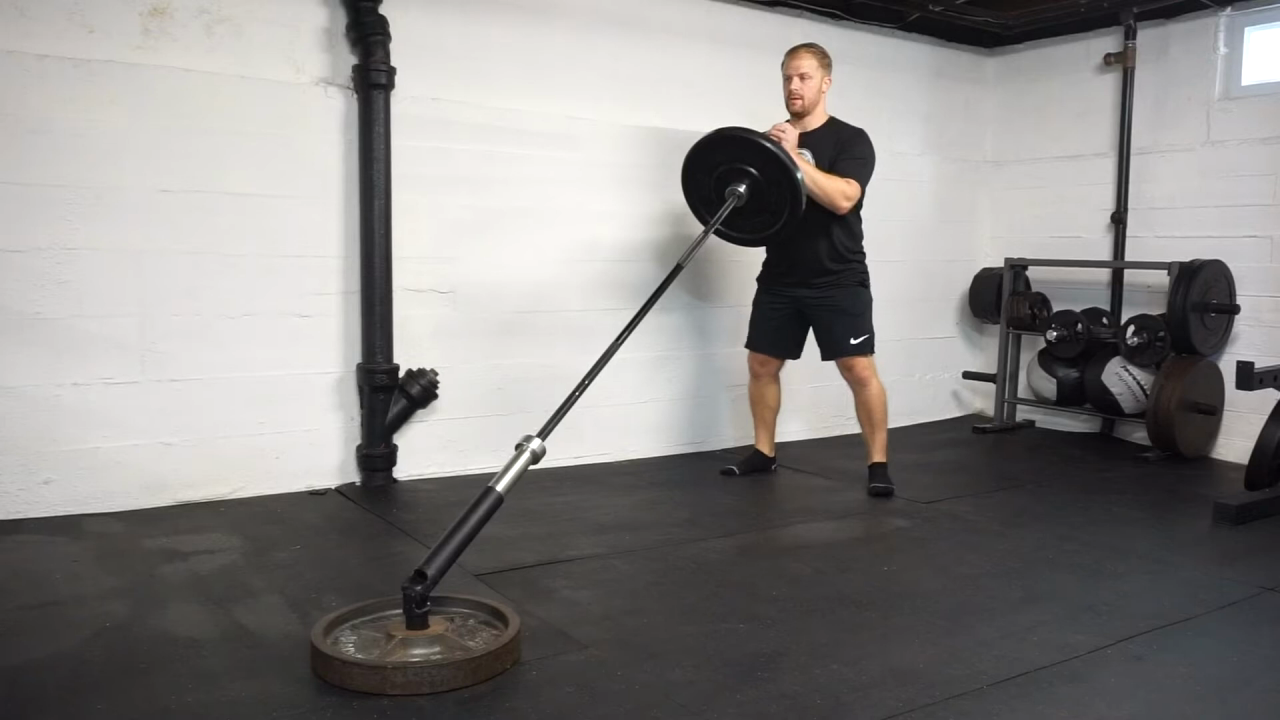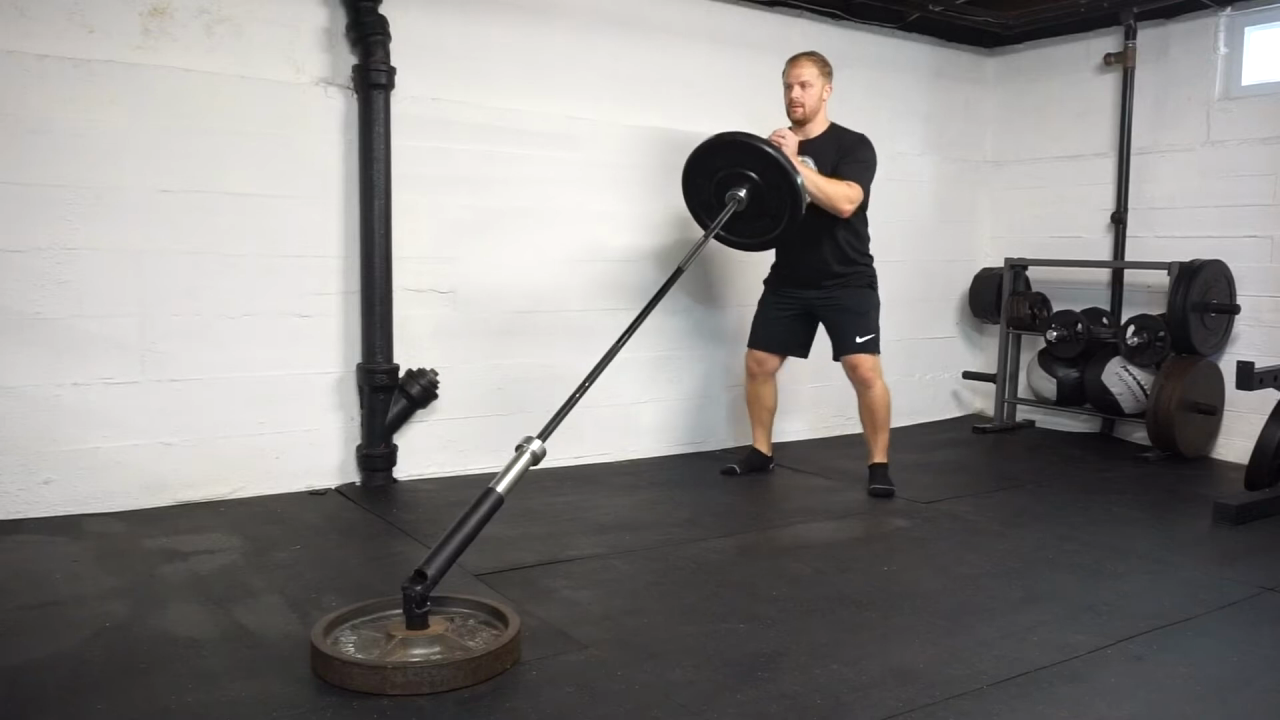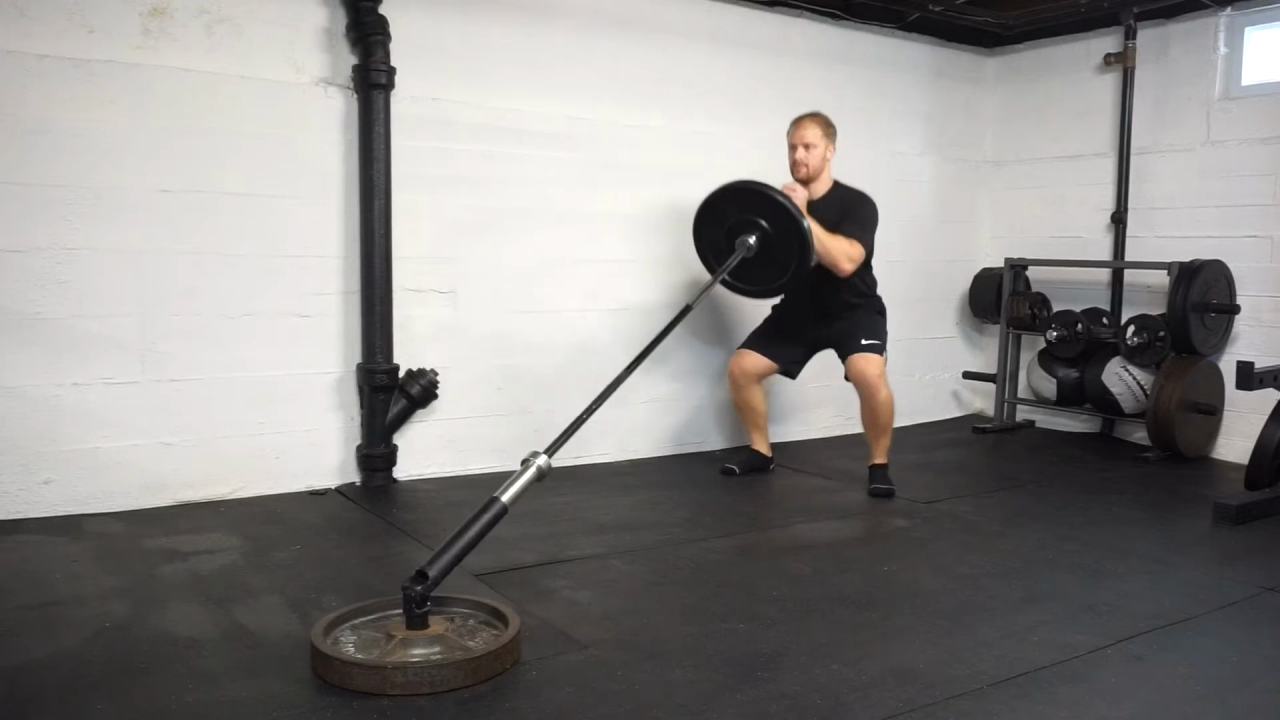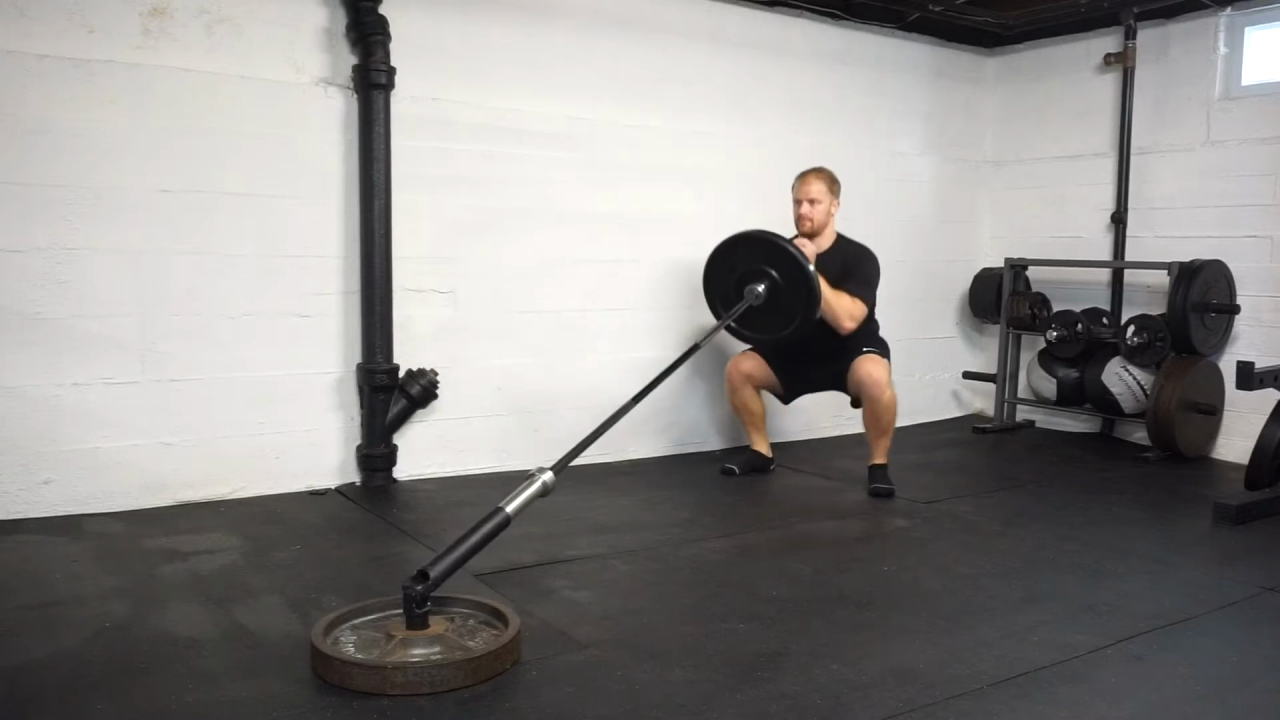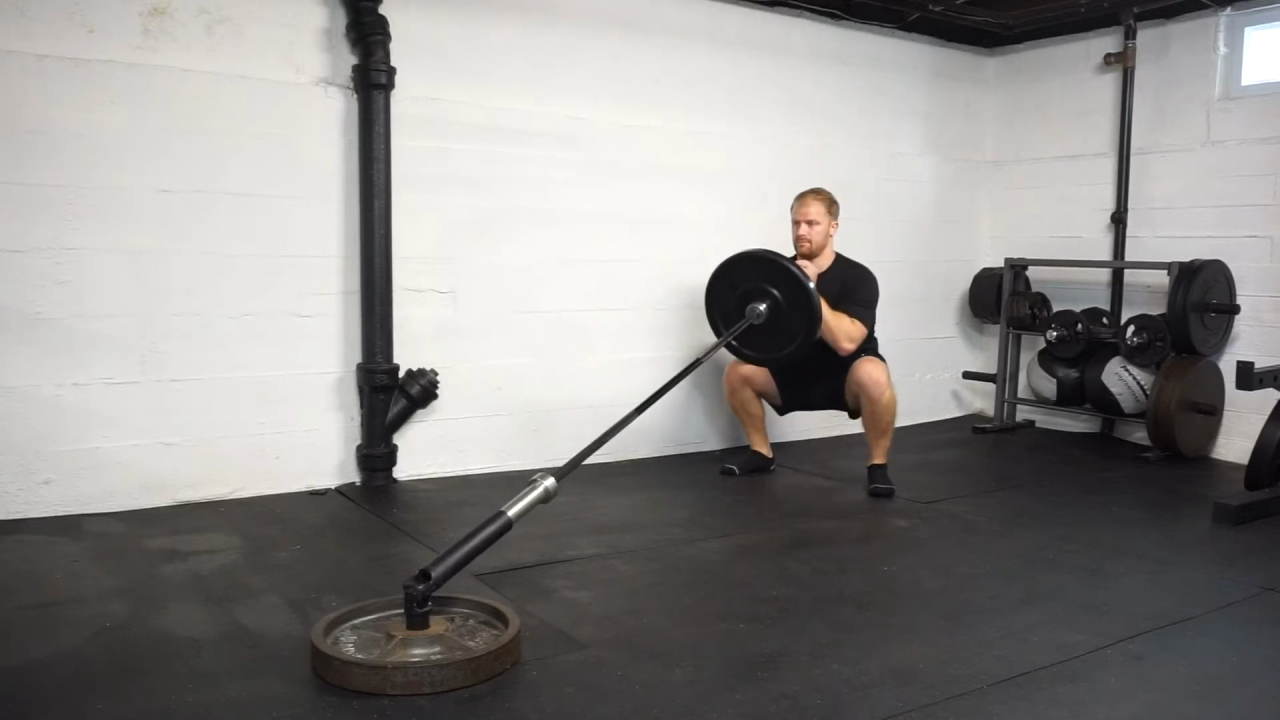
dt=0.4s
person 1, frame 1
left shoulder: (850, 139)
right shoulder: (770, 140)
left elbow: (843, 199)
left wrist: (794, 158)
left hip: (838, 279)
right hip: (780, 278)
left knee: (858, 370)
right knee: (761, 365)
left ankle: (878, 464)
right ankle: (764, 451)
person 1, frame 2
left shoulder: (852, 145)
right shoulder: (774, 146)
left elbow: (845, 202)
left wrist: (795, 163)
left hip: (845, 281)
right hip: (788, 281)
left knee: (864, 370)
right knee: (758, 365)
left ankle: (879, 464)
right ankle: (761, 451)
person 1, frame 3
left shoulder: (856, 204)
left elbow: (845, 262)
left wrist: (803, 217)
left hip: (852, 312)
right hip: (797, 311)
left knee: (869, 375)
right knee: (741, 368)
left ankle: (879, 464)
right ankle: (760, 450)
person 1, frame 4
left shoulder: (858, 258)
left elbow: (847, 321)
left hip: (852, 350)
right hip: (799, 350)
left knee: (873, 378)
right knee: (738, 370)
left ankle: (879, 465)
right ankle: (761, 451)
person 1, frame 5
left shoulder: (857, 278)
left elbow: (846, 342)
left hip: (846, 376)
right hip: (798, 372)
left knee: (873, 376)
right knee: (738, 373)
left ankle: (878, 465)
right ankle: (761, 452)
